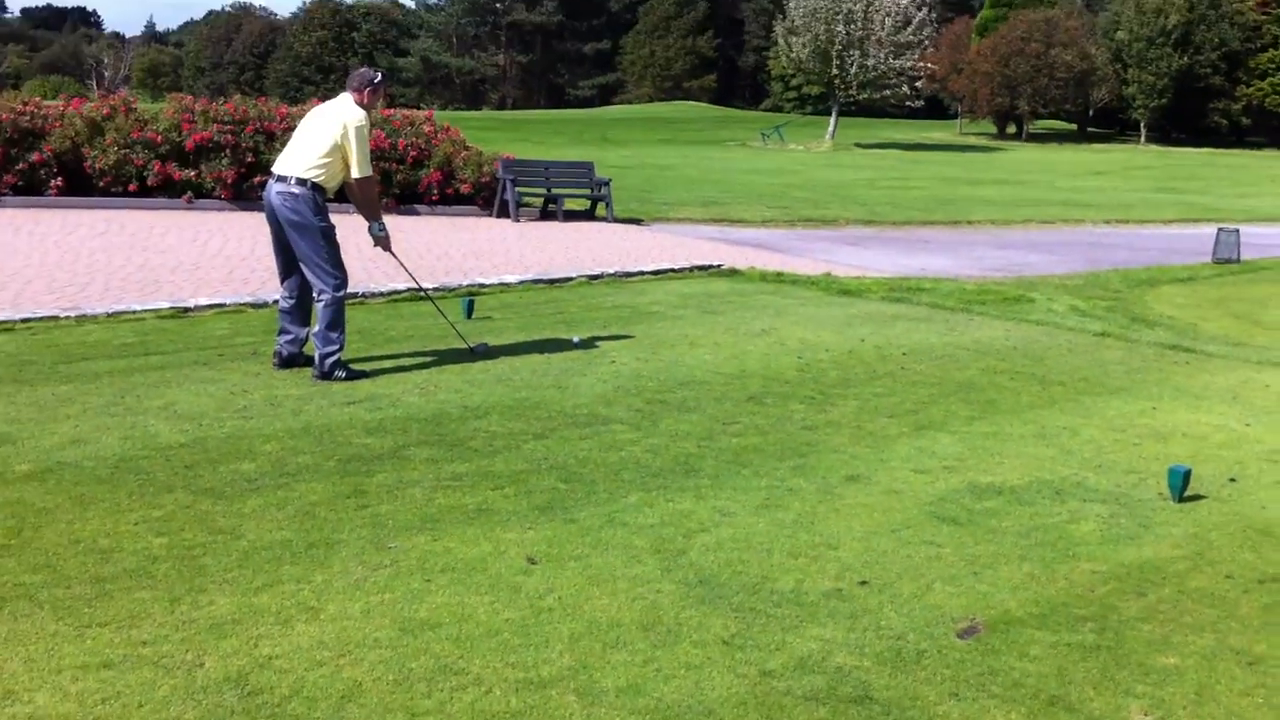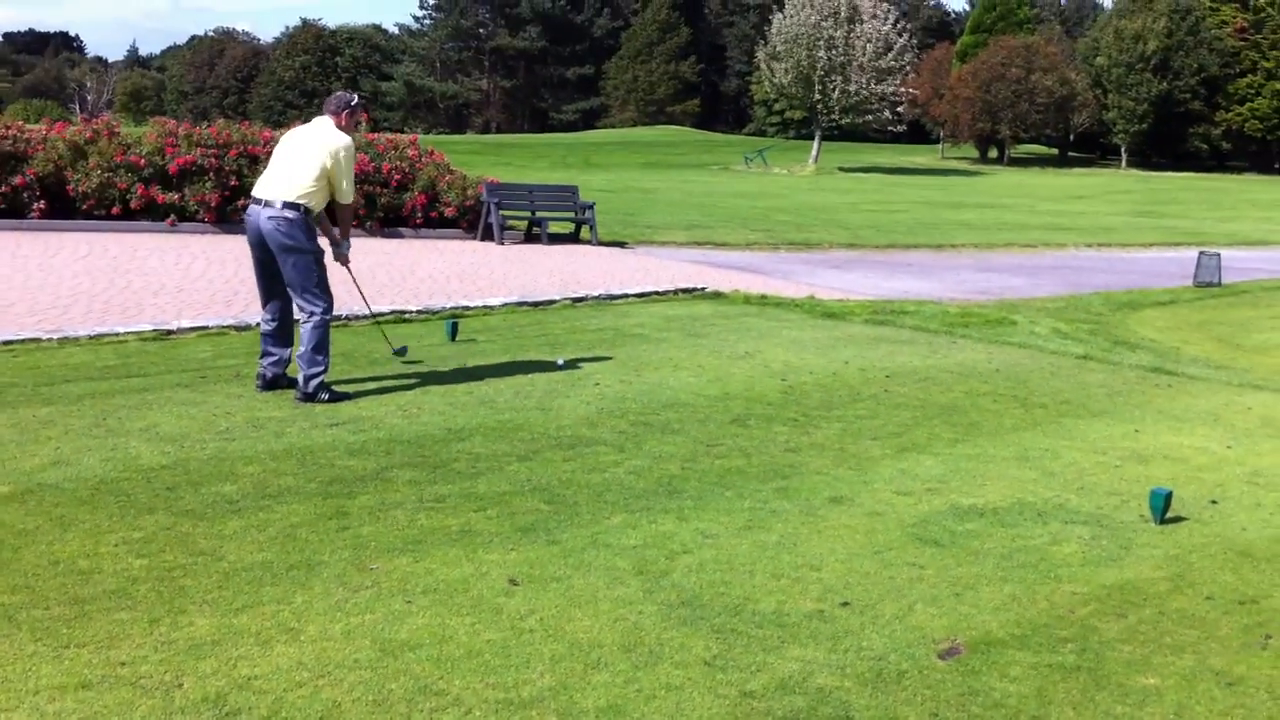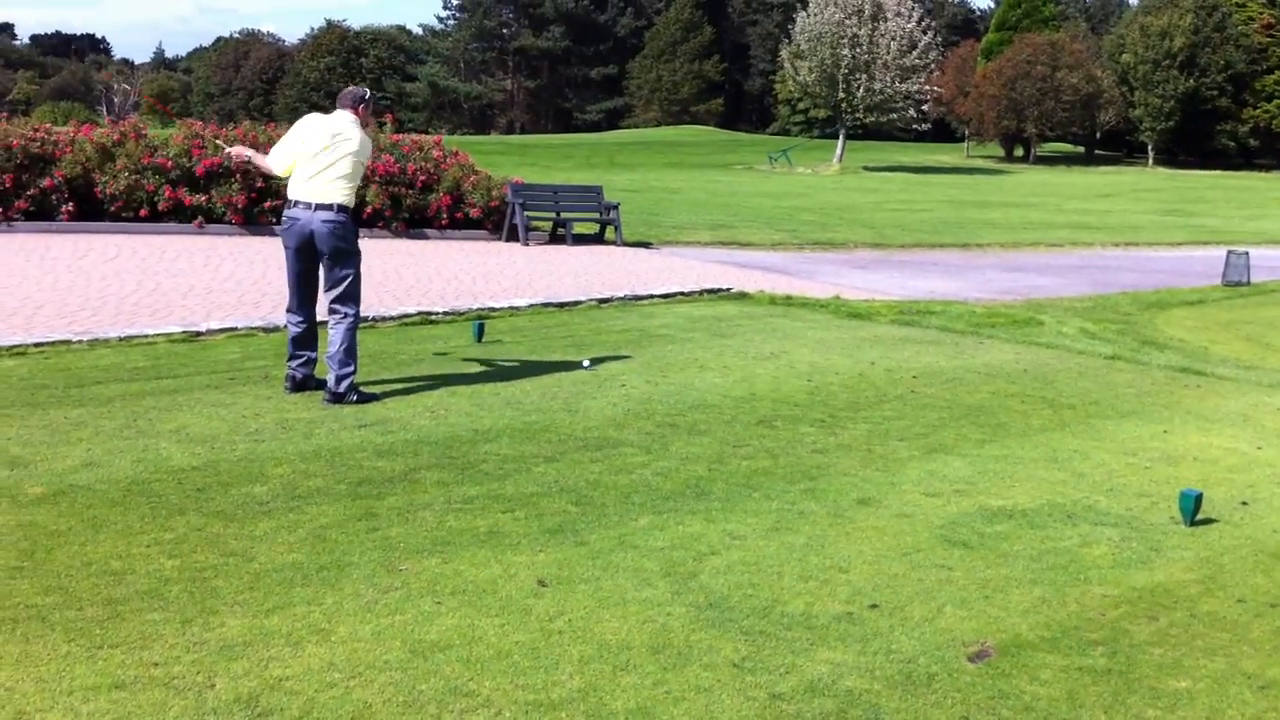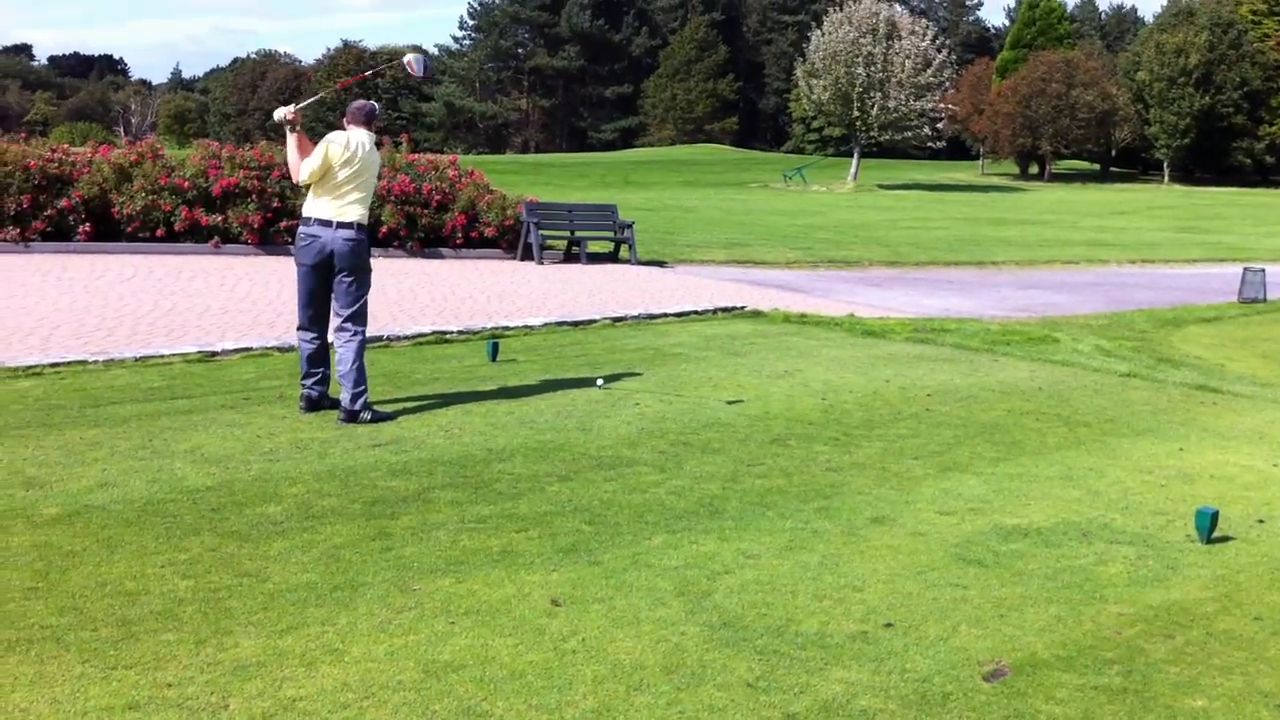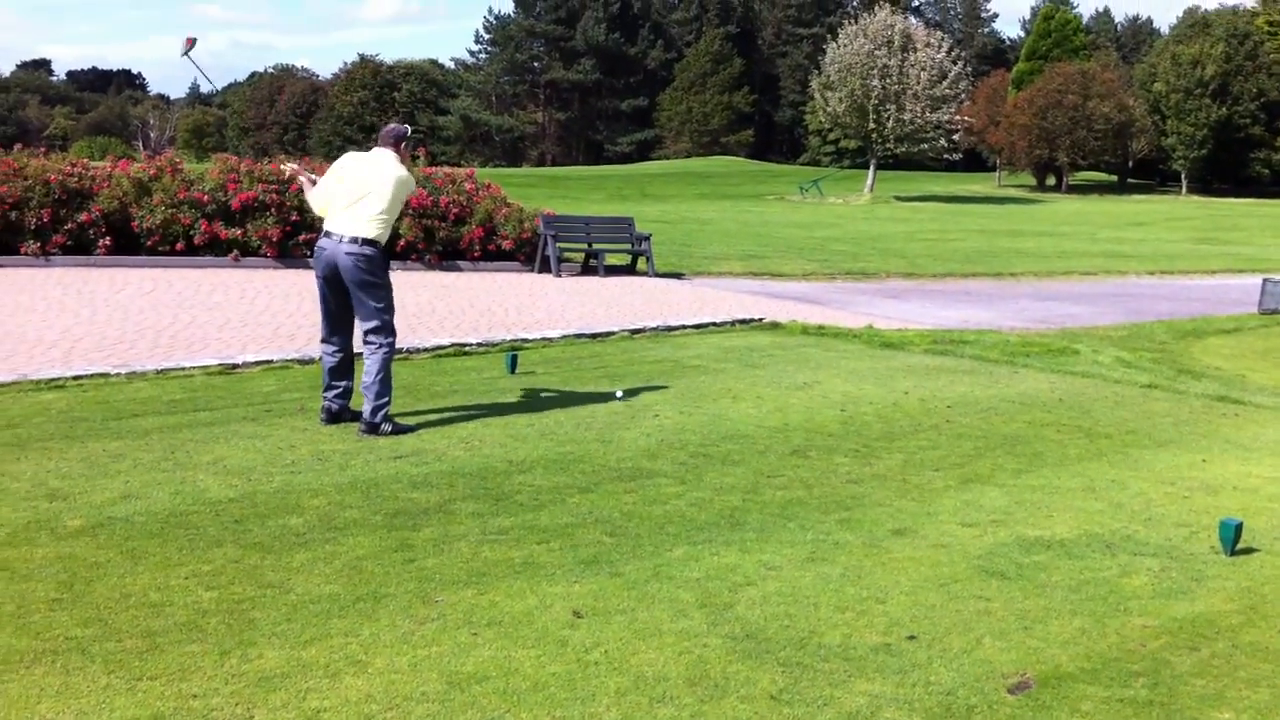
dt=0.3s
person 1, frame 1
left shoulder: (327, 109)
right shoulder: (355, 116)
left elbow: (348, 179)
right elbow: (363, 180)
left wrist: (370, 220)
right wrist: (377, 225)
left hip: (276, 190)
right hip: (299, 196)
left knee: (295, 279)
right knee: (331, 283)
left ankle: (288, 350)
right ankle: (328, 362)
person 1, frame 2
left shoulder: (298, 132)
right shoulder: (341, 141)
right elbow: (345, 203)
left wrist: (331, 236)
right wrist: (342, 242)
left hip: (256, 213)
right hip: (287, 219)
left knee: (276, 302)
right knee: (317, 305)
left ankle: (271, 372)
right ankle: (311, 384)
person 1, frame 3
left shoulder: (312, 122)
right shoulder: (365, 143)
left elbow: (278, 165)
left wrist: (248, 154)
left hip: (295, 216)
right hip: (335, 220)
left knee: (300, 304)
right knee: (343, 308)
left ankle: (298, 374)
right ankle: (340, 386)
person 1, frame 4
left shoulder: (338, 140)
right shoulder: (373, 154)
left elbow: (302, 174)
right elbow: (320, 156)
left wrist: (292, 129)
right wrist: (296, 128)
left hip: (313, 233)
right hip: (350, 238)
left knee: (311, 322)
right knee: (350, 325)
left ankle: (312, 393)
right ankle: (353, 404)
person 1, frame 5
left shoulder: (350, 160)
right shoulder: (405, 179)
left elbow: (319, 204)
left wrist: (304, 178)
right wrist: (312, 178)
left hip: (326, 247)
right hip: (365, 255)
left knee: (335, 335)
right knee: (379, 338)
left ankle: (333, 405)
right ankle: (374, 417)
